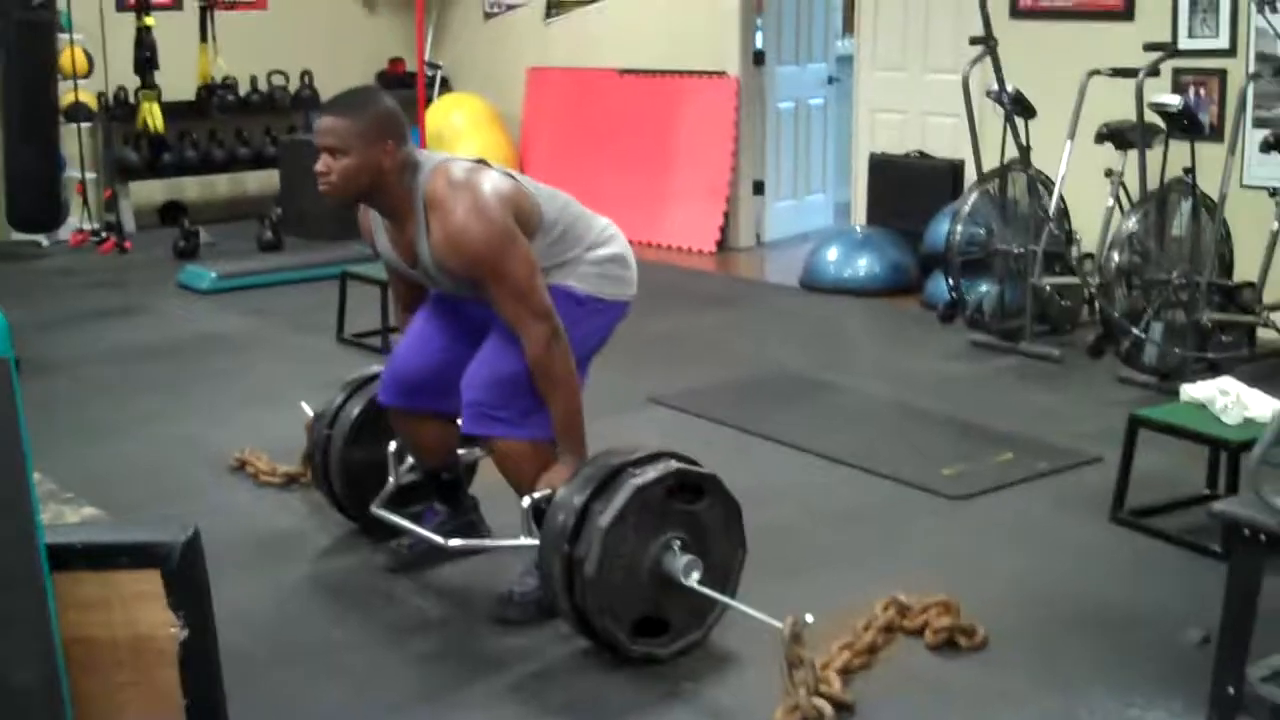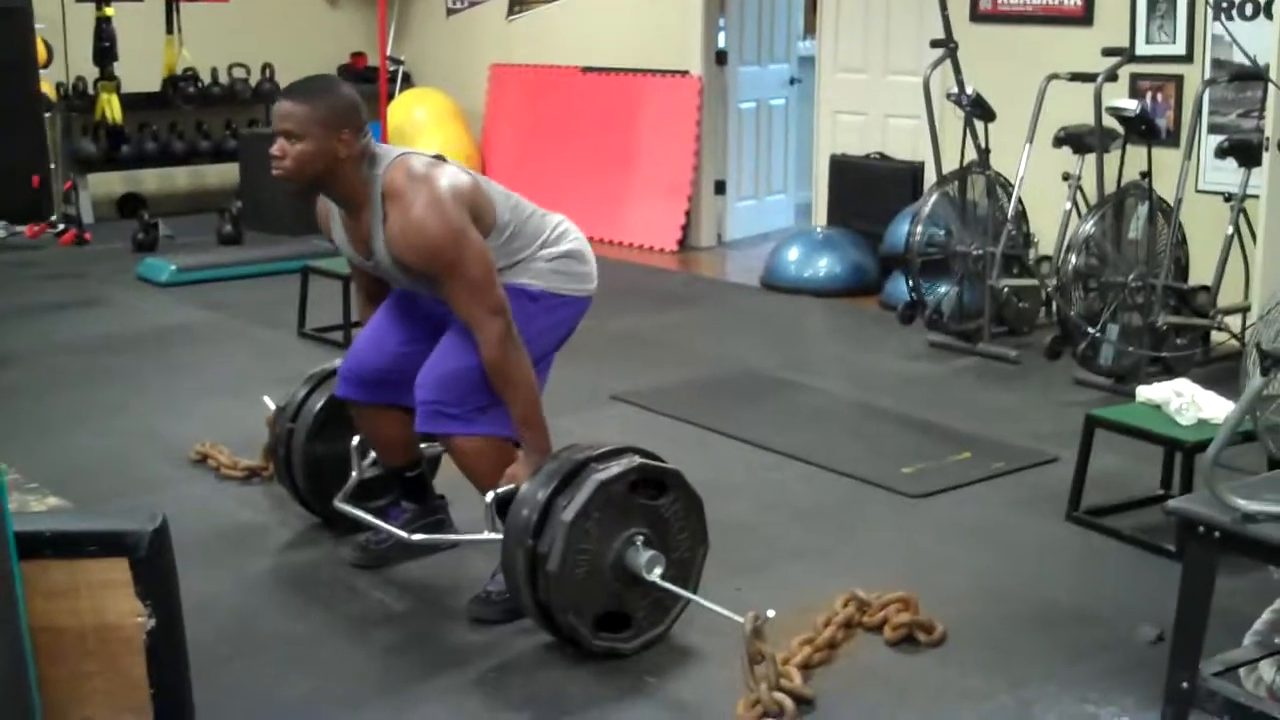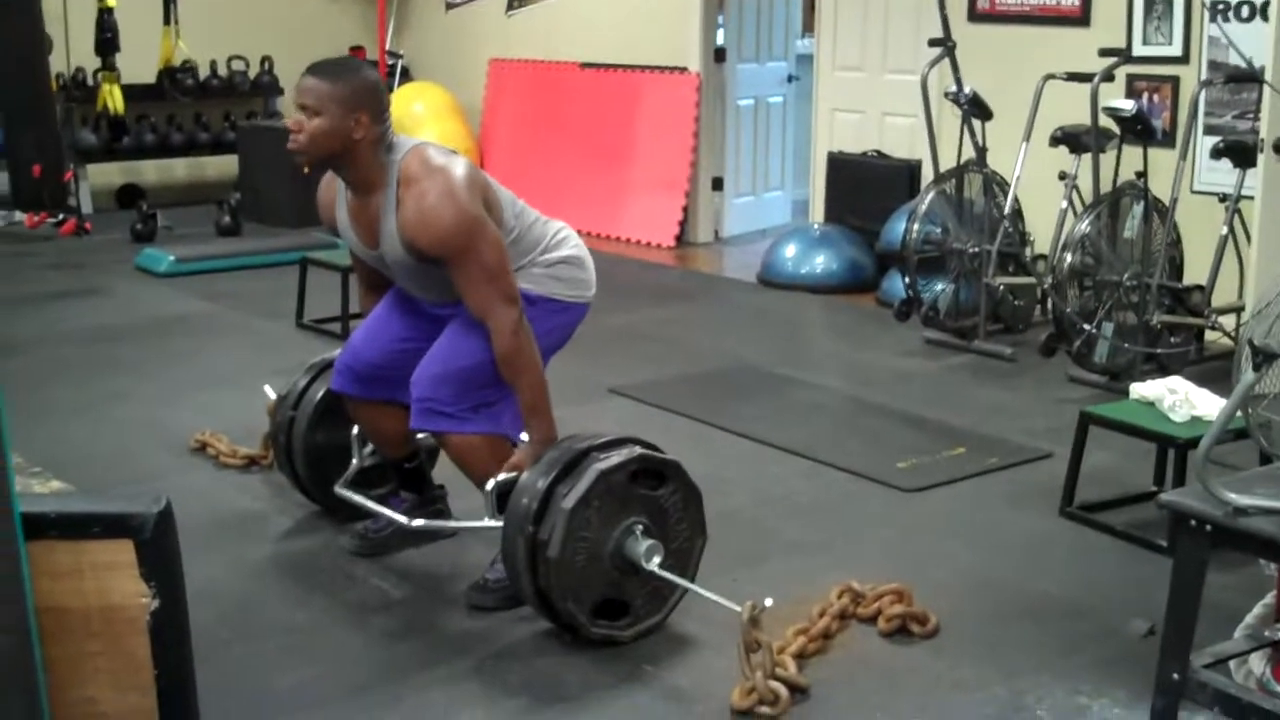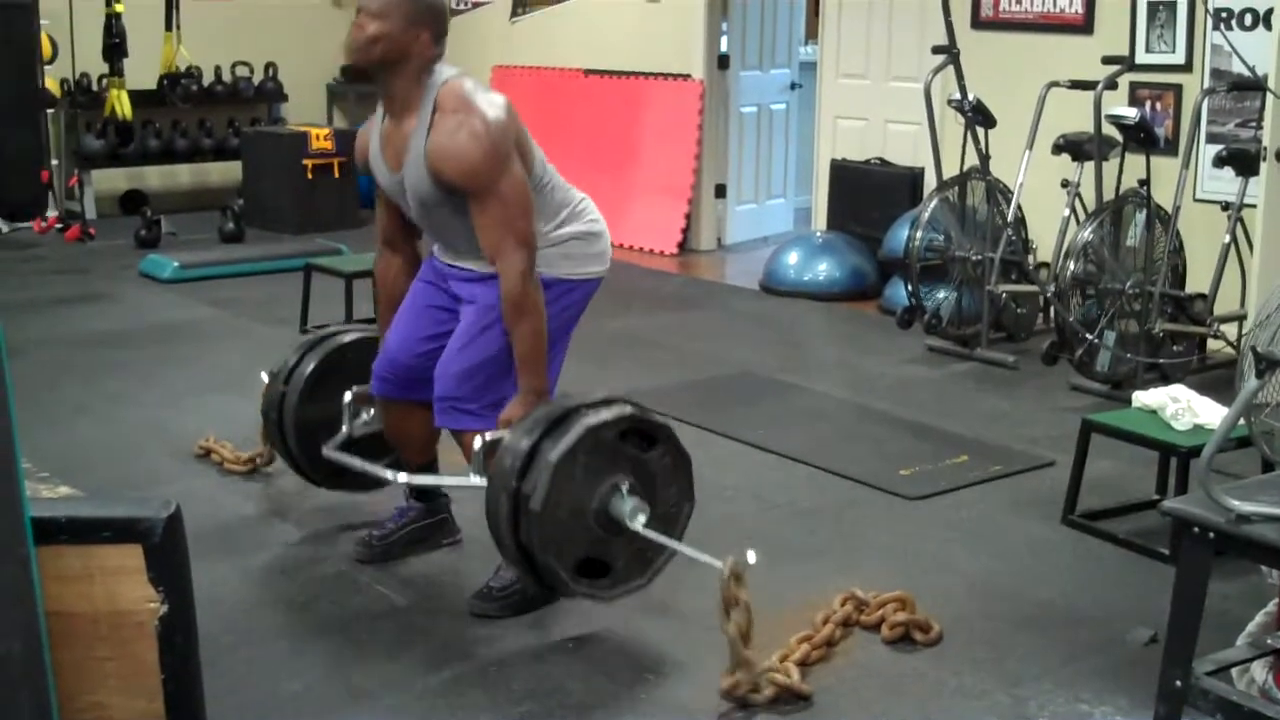
dt=0.5s
person 1, frame 1
left shoulder: (463, 214)
right shoulder: (376, 211)
left elbow: (541, 332)
right elbow: (410, 303)
left wrist: (573, 460)
left hip: (583, 276)
right hip: (496, 279)
left knee: (493, 400)
right knee: (406, 383)
right ankle: (455, 513)
person 1, frame 2
left shoulder: (420, 209)
right shoulder: (333, 203)
left elbow: (495, 330)
right elbow: (373, 294)
left wrist: (537, 455)
right wrist: (383, 352)
left hip: (544, 276)
right hip: (455, 280)
left knee: (448, 400)
right knee: (364, 378)
right ankle: (422, 512)
person 1, frame 3
left shoulder: (434, 198)
right shoulder: (335, 193)
left elbow: (506, 320)
right elbow: (375, 286)
left wrist: (542, 444)
right wrist: (384, 345)
left hip: (541, 279)
left knee: (443, 397)
right knee: (359, 373)
right ankle: (420, 502)
person 1, frame 4
left shoulder: (466, 126)
right shoulder: (377, 131)
left elbow: (517, 265)
right elbow: (394, 245)
left wrist: (532, 399)
right wrist: (389, 335)
left hip: (552, 257)
right hip: (460, 255)
left knee: (468, 399)
right knee: (396, 378)
right ankle: (428, 511)
